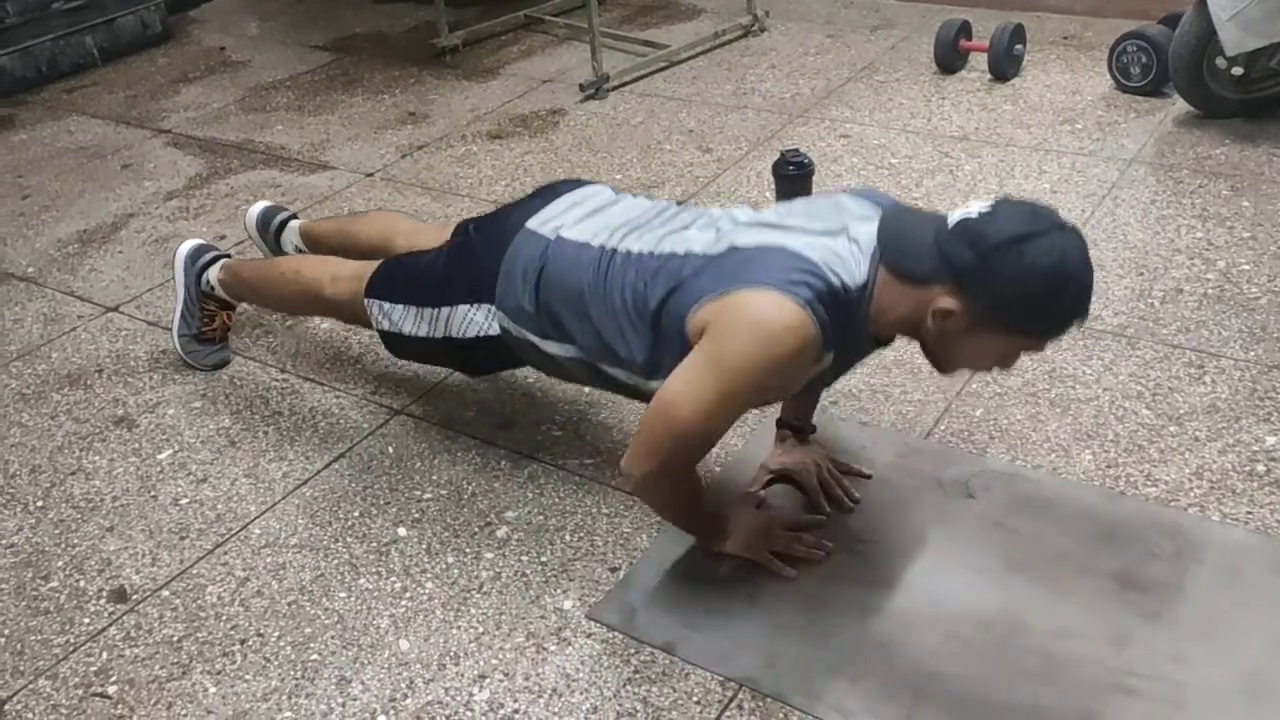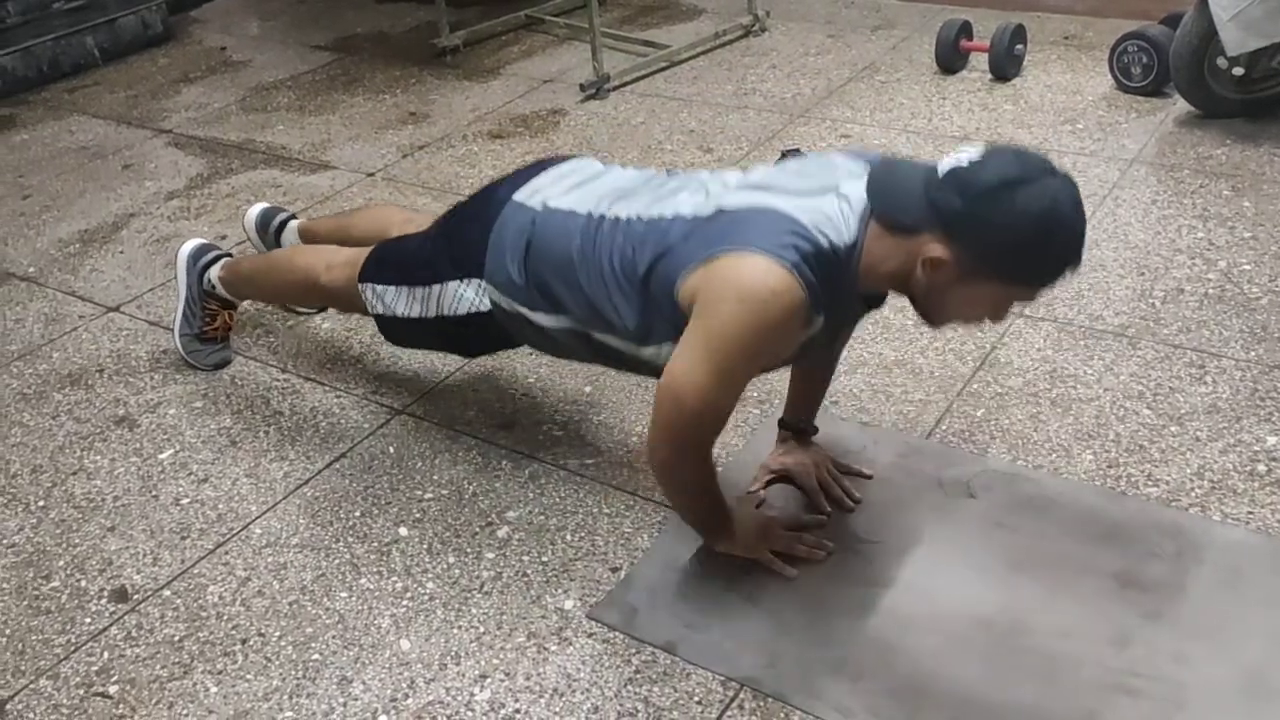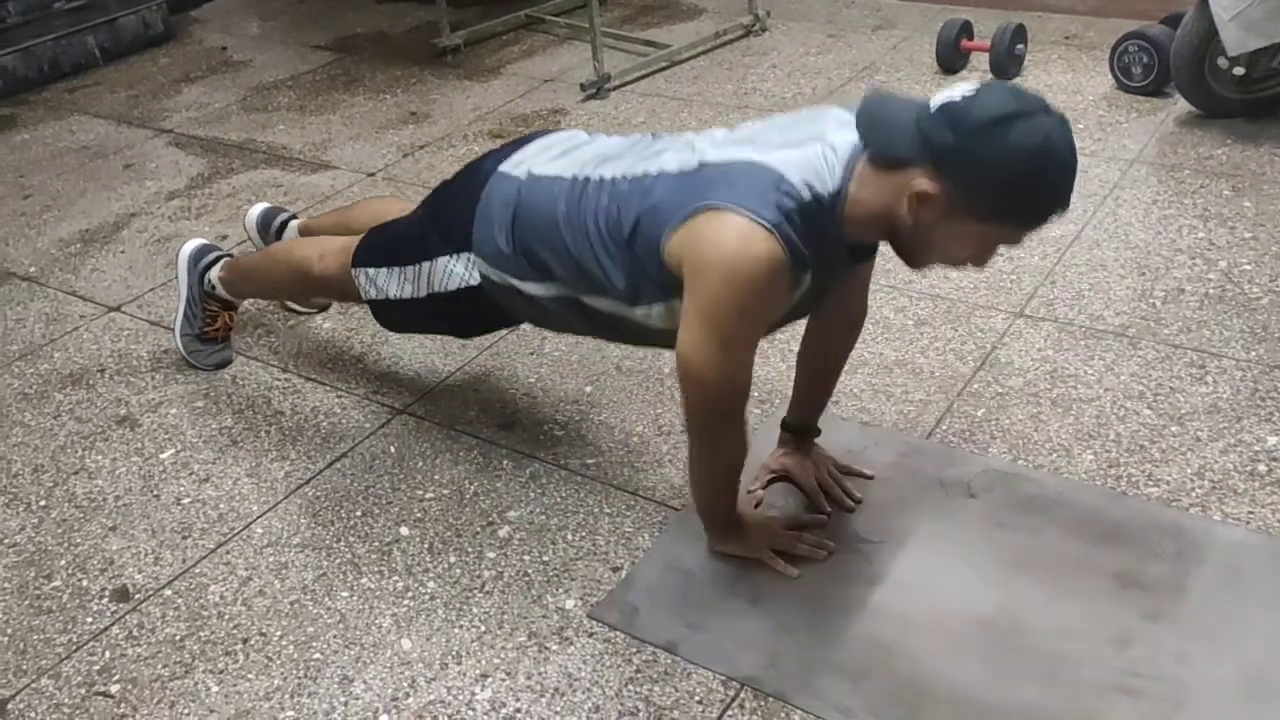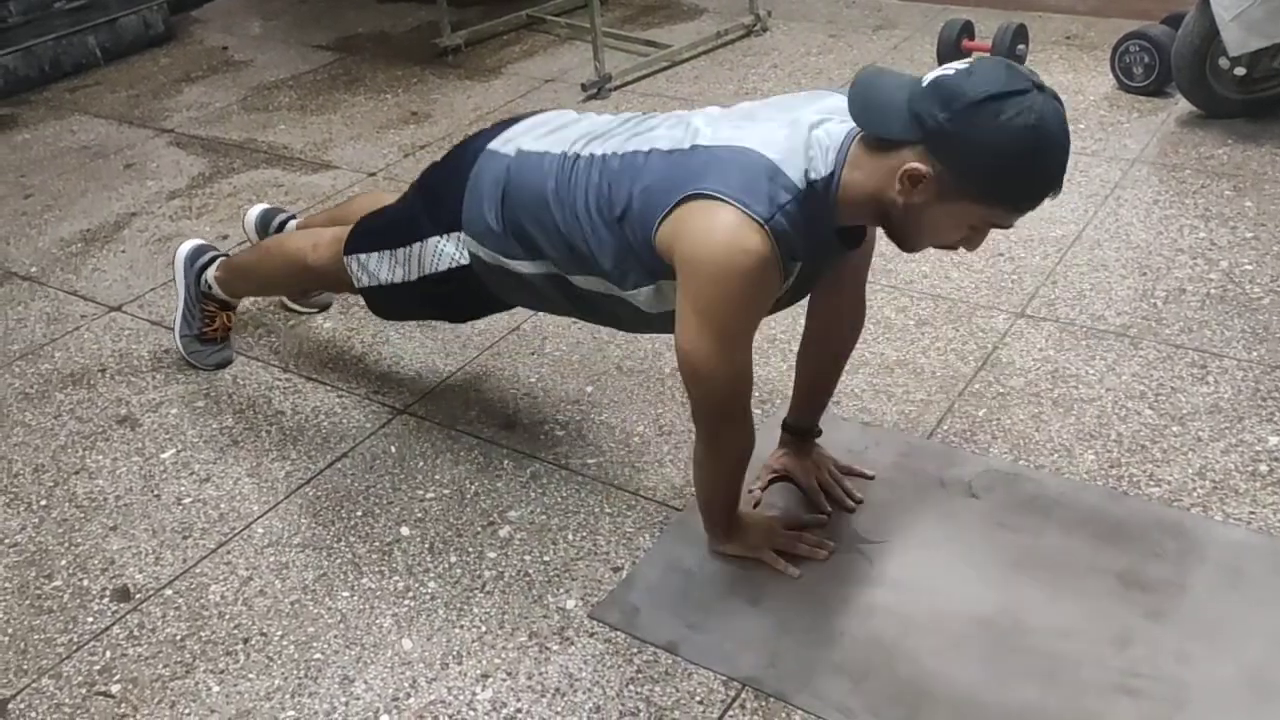
dt=0.1s
person 1, frame 1
left shoulder: (899, 232)
right shoulder: (780, 328)
right elbow: (647, 465)
left wrist: (797, 437)
right wrist: (723, 531)
left hip: (593, 218)
right hip: (526, 281)
left knee: (425, 243)
right knee: (357, 291)
left ankle: (291, 228)
right ankle: (215, 276)
person 1, frame 2
left shoulder: (889, 198)
right shoulder: (765, 288)
right elbow: (670, 450)
left wrist: (799, 435)
right wrist: (725, 531)
left hip: (579, 198)
right hip: (513, 258)
left knee: (417, 238)
right knee: (356, 283)
left ankle: (289, 228)
right ankle: (216, 274)
person 1, frame 3
left shoulder: (877, 149)
right shoulder: (749, 250)
left elbow: (842, 302)
right elbow: (713, 426)
left wrist: (803, 441)
right wrist: (729, 530)
left hip: (569, 170)
right hip: (503, 231)
left knee: (403, 225)
right knee: (346, 268)
left ankle: (288, 225)
right ankle: (217, 274)
person 1, frame 4
left shoulder: (866, 138)
right shoulder: (737, 234)
left elbow: (840, 299)
right elbow: (719, 416)
left wrist: (801, 443)
right wrist: (728, 530)
left hip: (562, 158)
right hip: (491, 209)
left knee: (388, 221)
right knee: (342, 258)
left ankle: (282, 221)
right ankle: (214, 277)
